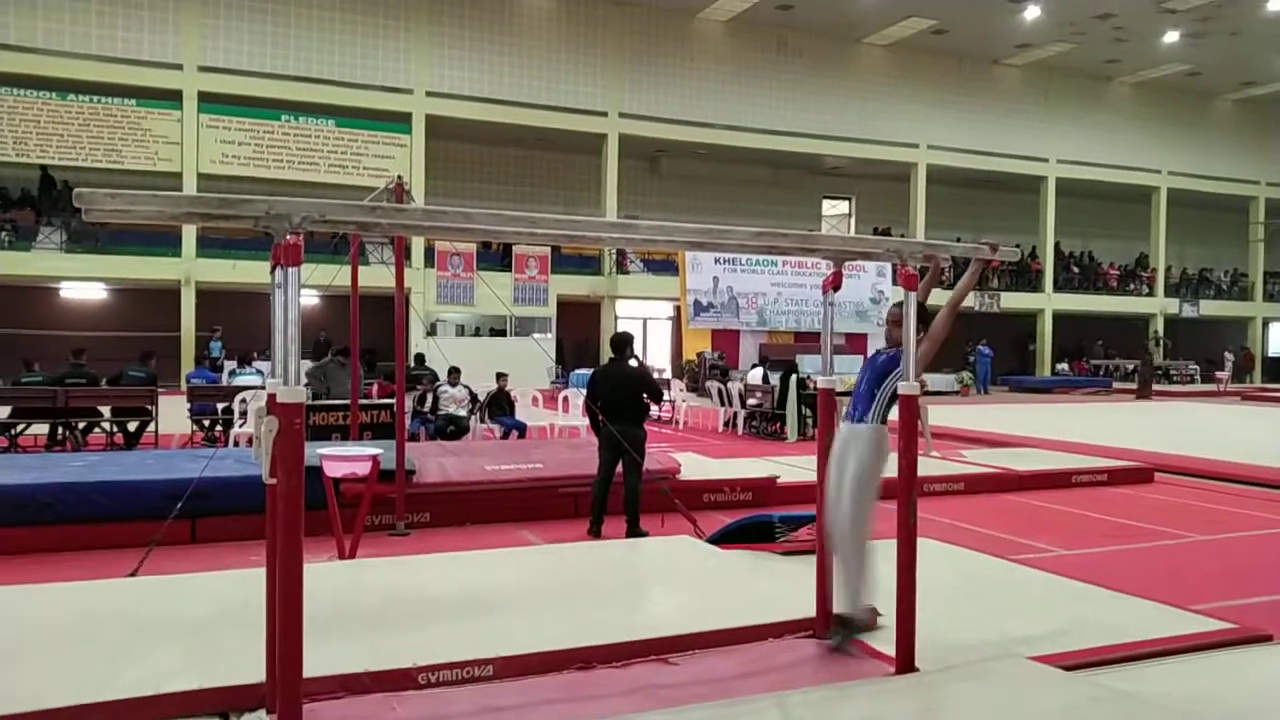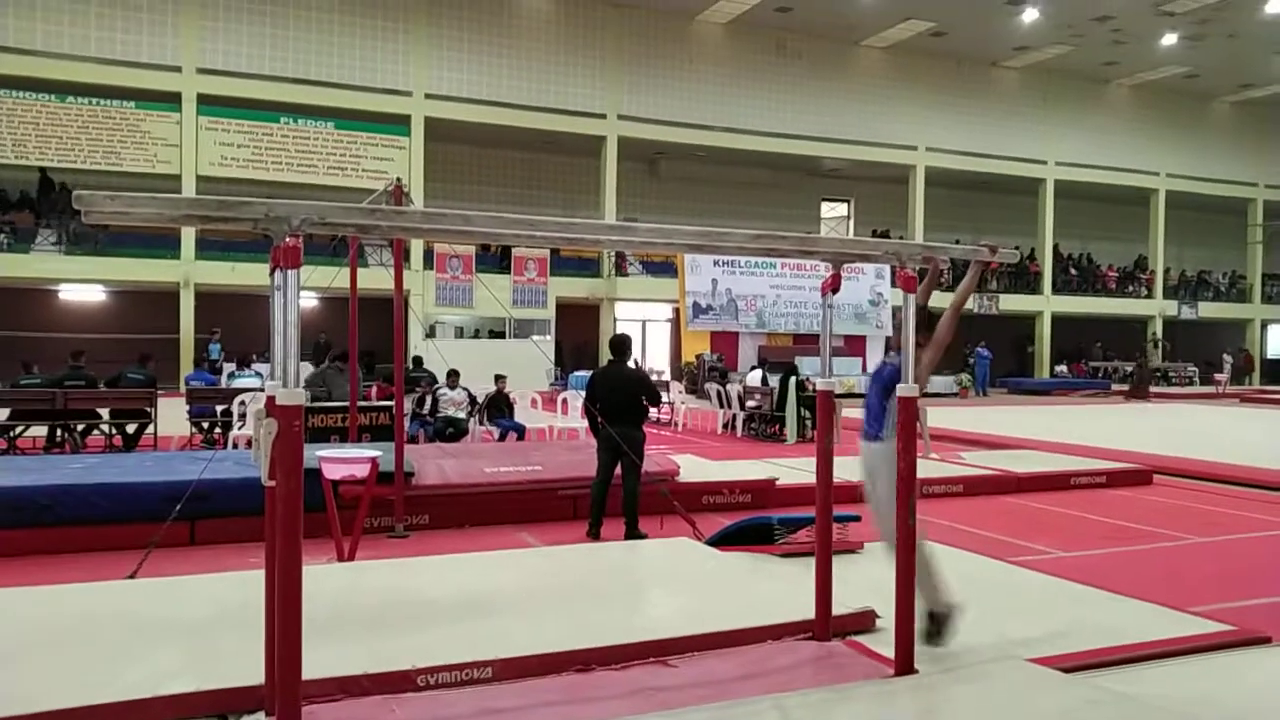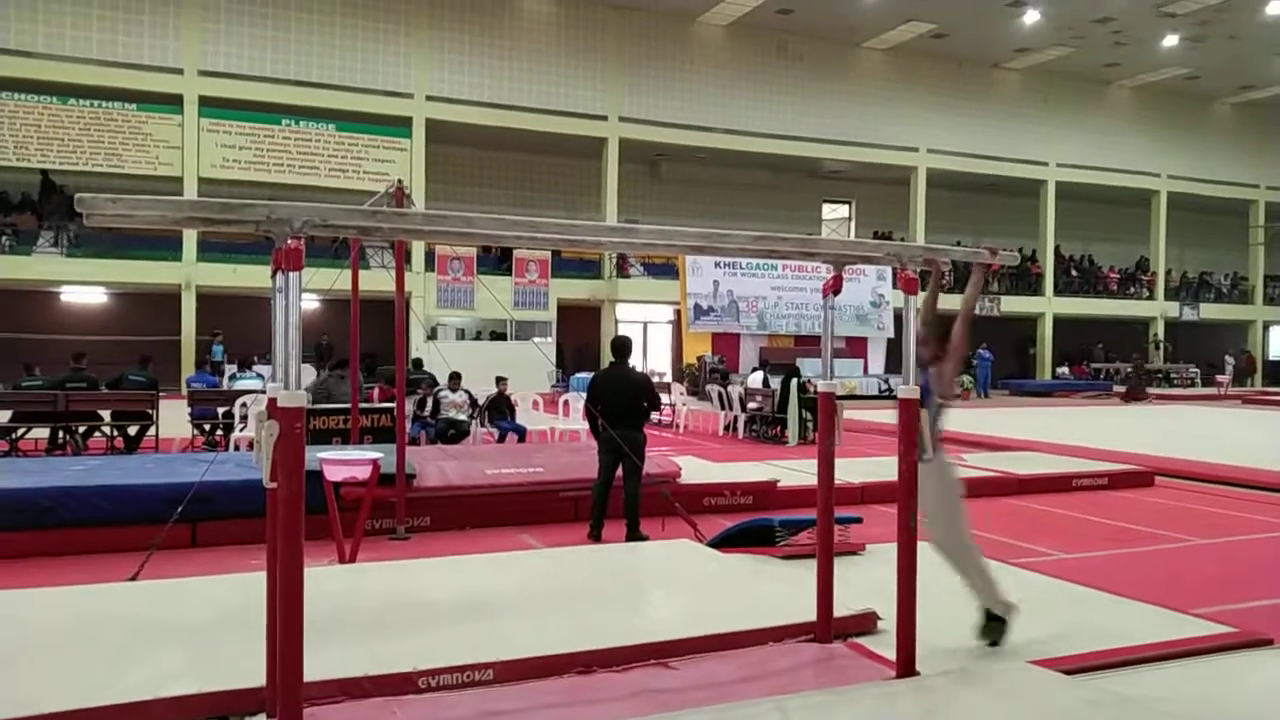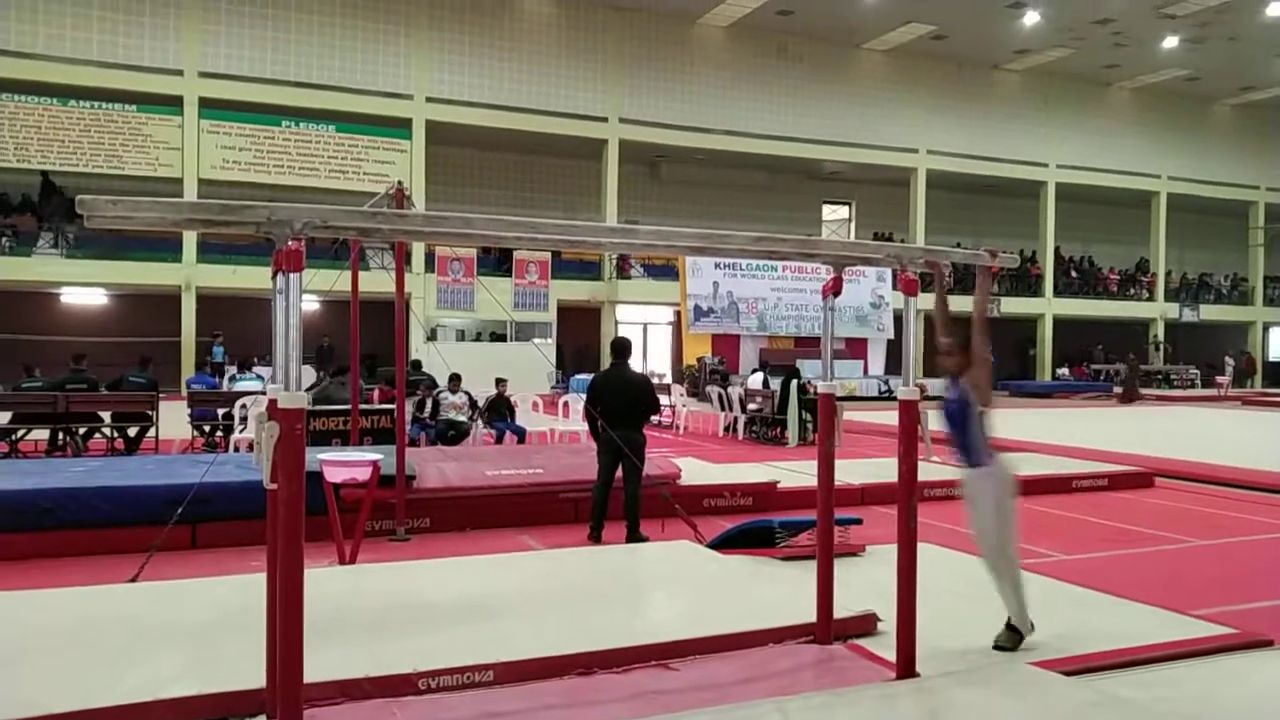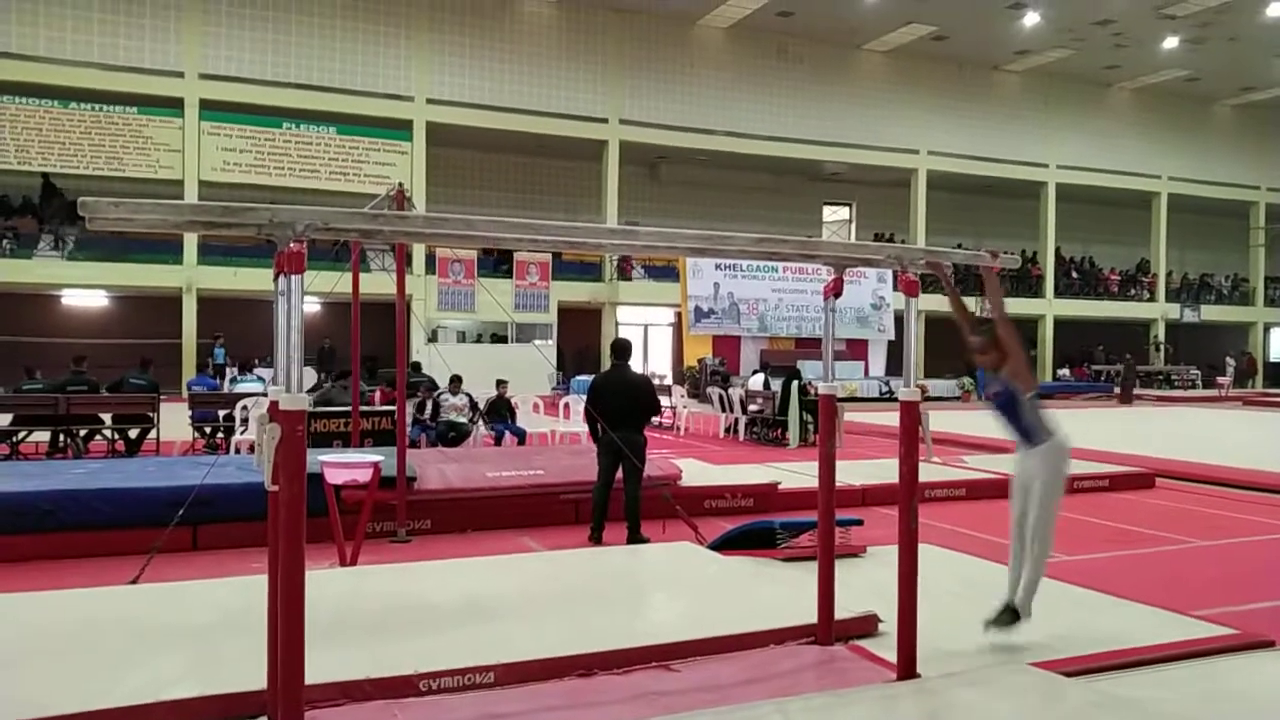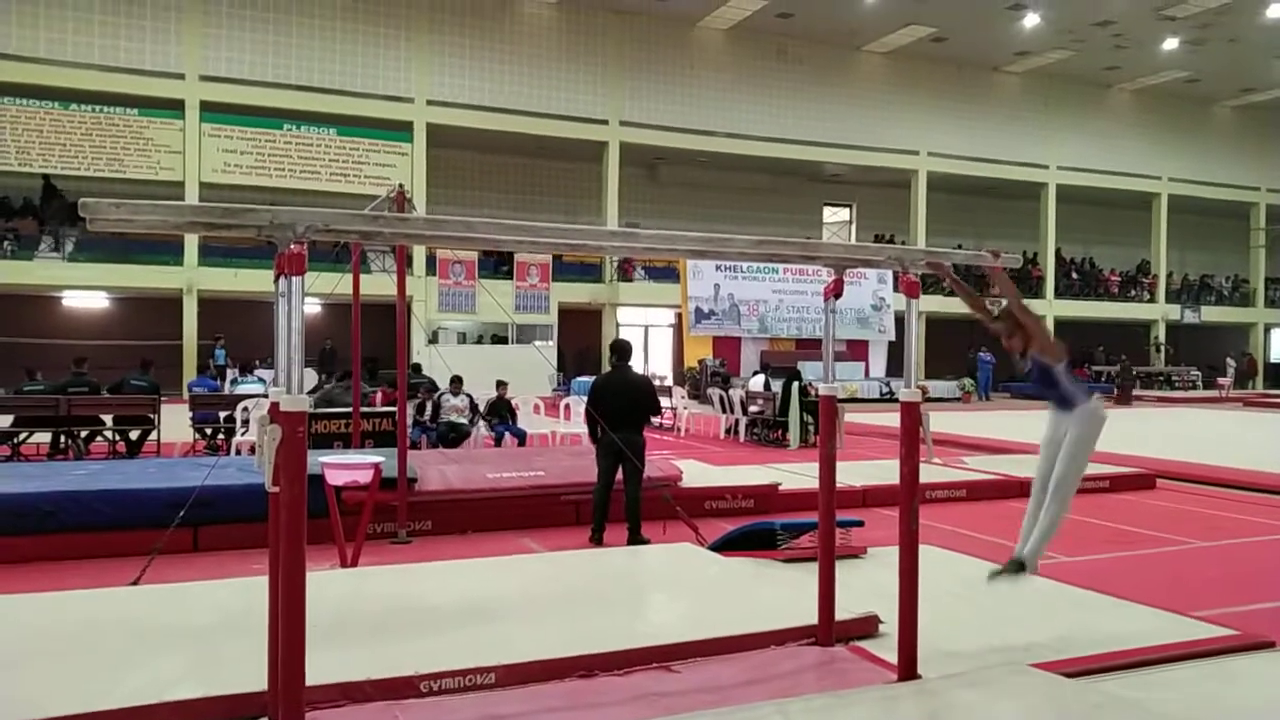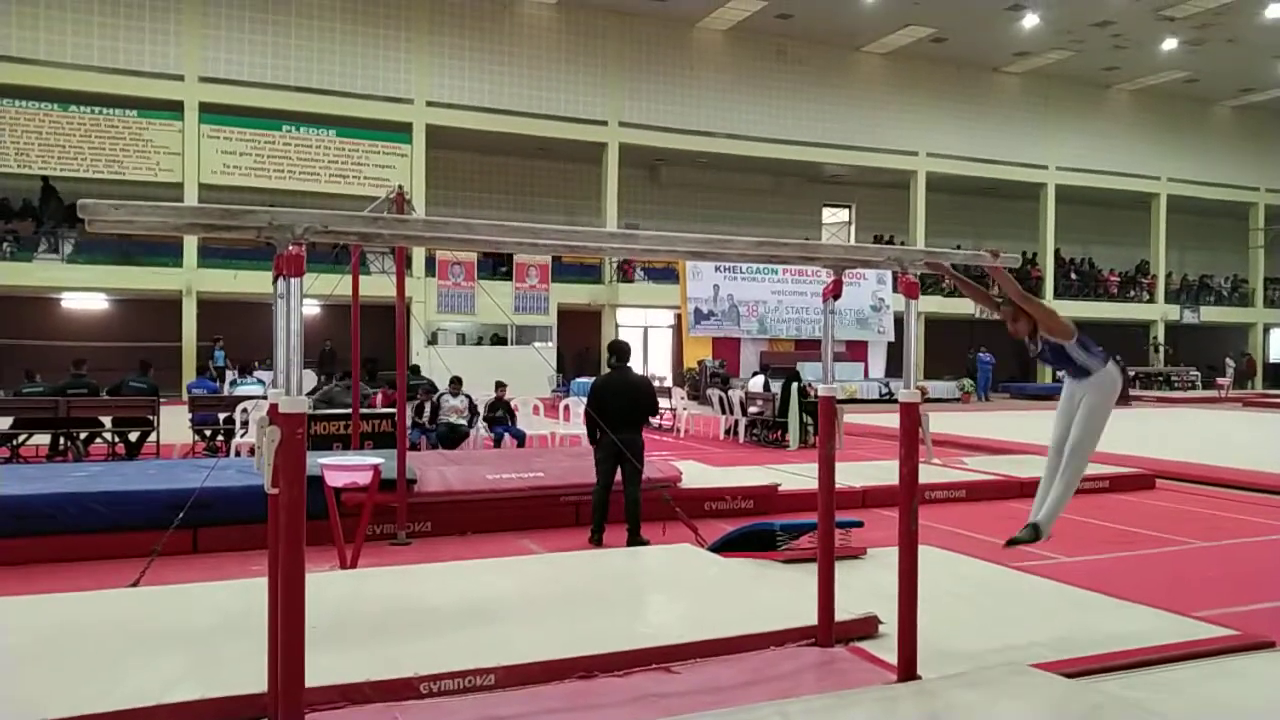
dt=0.1s
person 1, frame 1
left shoulder: (914, 354)
right shoulder: (884, 353)
left elbow: (950, 307)
right elbow: (914, 300)
left wrist: (975, 267)
right wrist: (930, 272)
left hip: (867, 440)
right hip: (846, 435)
left knee: (852, 529)
right knee: (837, 522)
left ankle: (856, 613)
right ankle: (852, 610)
person 1, frame 2
left shoulder: (922, 362)
right shoulder: (893, 358)
left elbow: (952, 311)
right elbow: (915, 312)
left wrist: (976, 269)
right wrist: (931, 271)
left hip: (887, 455)
right hip: (871, 453)
left knee: (902, 537)
right knee: (888, 536)
left ankle: (938, 607)
right ankle: (934, 605)
person 1, frame 3
left shoulder: (942, 375)
right shoulder: (925, 371)
left elbow: (963, 319)
right elbow: (926, 317)
left wrist: (977, 275)
right wrist: (934, 279)
left hip: (931, 471)
right hip: (918, 469)
left knee: (959, 549)
right knee: (945, 545)
left ankle: (997, 608)
right ankle: (992, 605)
person 1, frame 4
left shoulder: (977, 381)
right shoulder: (954, 379)
left elbow: (979, 329)
right elbow: (944, 324)
left wrist: (984, 281)
right wrist: (939, 285)
left hip: (990, 476)
right hip: (972, 475)
left knee: (1002, 554)
right knee: (991, 552)
left ankle: (1018, 623)
right ankle: (1017, 617)
person 1, frame 5
left shoulder: (1016, 370)
right shoulder: (994, 372)
left elbow: (1002, 323)
right elbow: (965, 320)
left wrist: (991, 279)
right wrist: (946, 282)
left hip: (1047, 453)
right hip: (1027, 453)
left knee: (1038, 529)
right knee: (1019, 528)
left ankle: (1021, 603)
right ankle: (1014, 600)
person 1, frame 6
left shoulder: (1043, 347)
right shoulder: (1020, 349)
left elbow: (1020, 309)
right elbow: (980, 310)
left wrist: (999, 274)
right wrist: (949, 278)
left hip: (1084, 413)
right hip: (1060, 415)
left knee: (1062, 485)
right knee: (1041, 485)
left ankle: (1027, 556)
right ankle: (1022, 554)
person 1, frame 7
left shoulder: (1052, 326)
right shoulder: (1027, 330)
left elbow: (1018, 297)
right elbow: (983, 298)
left wrist: (995, 269)
right wrist: (948, 273)
left hip: (1100, 379)
right hip: (1076, 382)
left knee: (1075, 453)
right knee: (1056, 452)
left ankle: (1041, 524)
right ankle: (1035, 522)
person 2, frame 1
left shoulder: (599, 373)
right shoulder: (637, 373)
left elbow: (590, 405)
right elbow: (658, 397)
left wrist: (598, 430)
left hip: (608, 431)
right hip: (632, 431)
left knee: (602, 477)
right knee: (632, 479)
left ankle: (595, 525)
right ankle: (632, 527)
person 2, frame 2
left shoulder: (598, 375)
right shoulder: (637, 376)
left elbow: (589, 407)
right elbow: (656, 401)
left wrist: (597, 432)
left hip: (607, 433)
right hip: (631, 433)
left knee: (601, 479)
right knee: (631, 482)
left ankle: (594, 527)
right ankle: (631, 529)
person 2, frame 3
left shoulder: (599, 377)
right shoulder: (639, 378)
left elbow: (590, 409)
right elbow: (656, 405)
left wrist: (598, 434)
left hip: (608, 435)
right hip: (632, 435)
left knee: (602, 481)
right knee: (632, 484)
left ankle: (595, 529)
right ankle: (633, 531)
person 2, frame 4
left shoulder: (599, 379)
right shoulder: (640, 380)
left elbow: (589, 410)
right elbow: (655, 408)
left wrist: (597, 435)
left hip: (608, 437)
right hip: (633, 437)
left knee: (602, 483)
right knee: (632, 485)
left ankle: (595, 530)
right ankle: (632, 532)
person 2, frame 5
left shoulder: (600, 380)
right shoulder: (641, 381)
left elbow: (590, 411)
right elbow: (655, 409)
left wrist: (596, 437)
left hip: (608, 438)
right hip: (633, 438)
left knee: (602, 484)
right knee: (632, 486)
left ankle: (596, 531)
right ankle: (633, 533)
person 2, frame 6
left shoulder: (601, 381)
right shoulder: (642, 381)
left elbow: (591, 413)
right elbow: (656, 410)
left wrist: (595, 438)
left hip: (608, 439)
right hip: (634, 439)
left knee: (603, 485)
right knee: (633, 488)
left ankle: (597, 533)
right ankle: (634, 534)
person 2, frame 7
left shoulder: (601, 382)
right shoulder: (642, 382)
left elbow: (590, 414)
right elbow: (653, 411)
left wrist: (593, 440)
left hip: (607, 440)
right hip: (633, 440)
left knee: (602, 487)
right knee: (632, 488)
left ankle: (596, 534)
right ankle: (634, 535)
